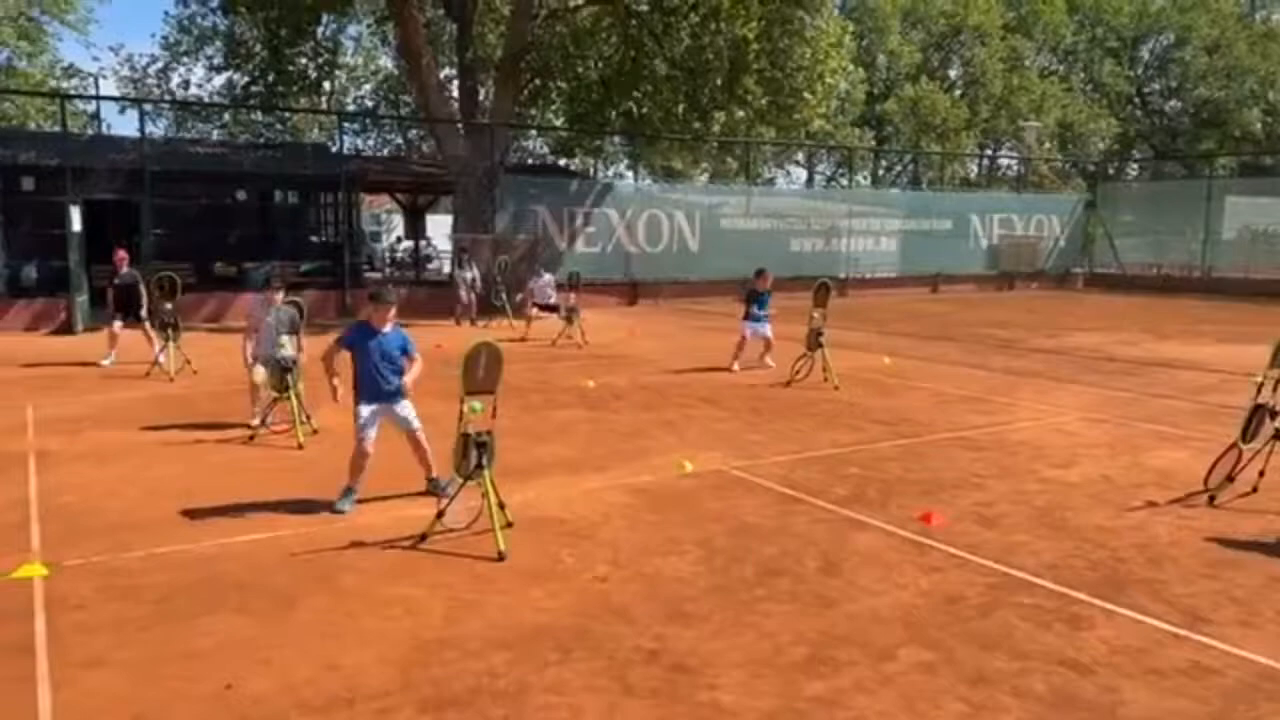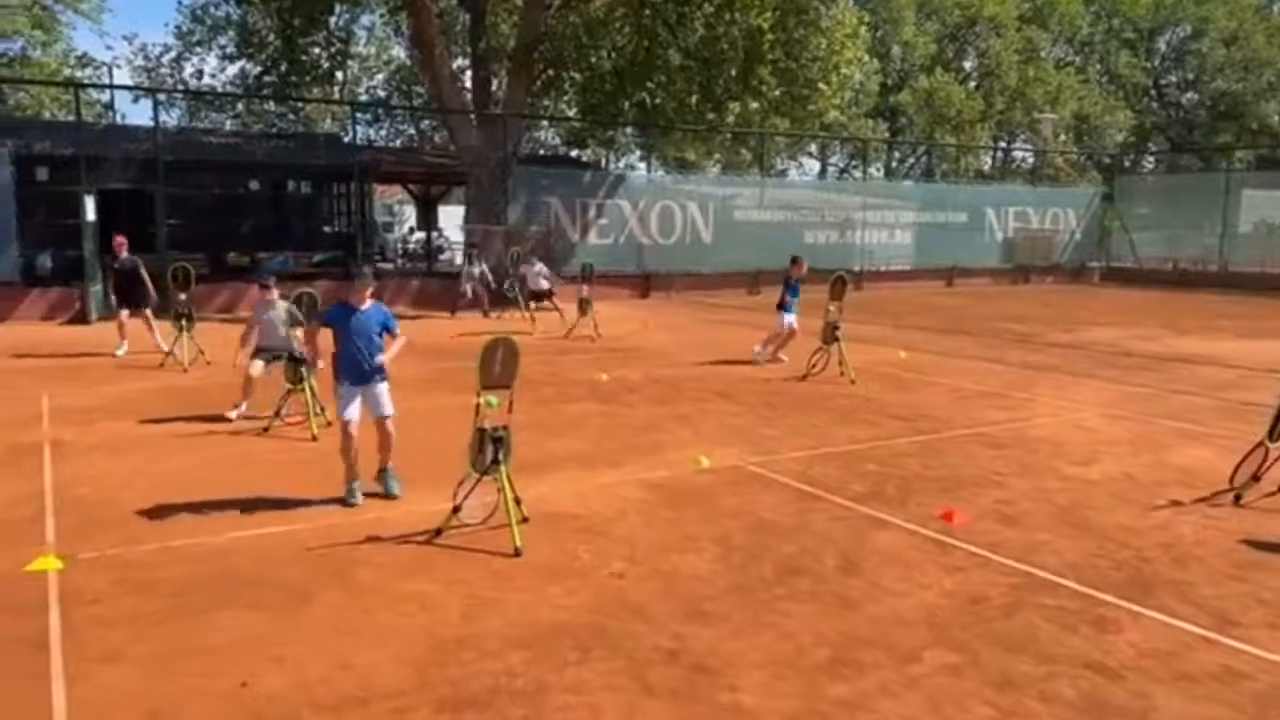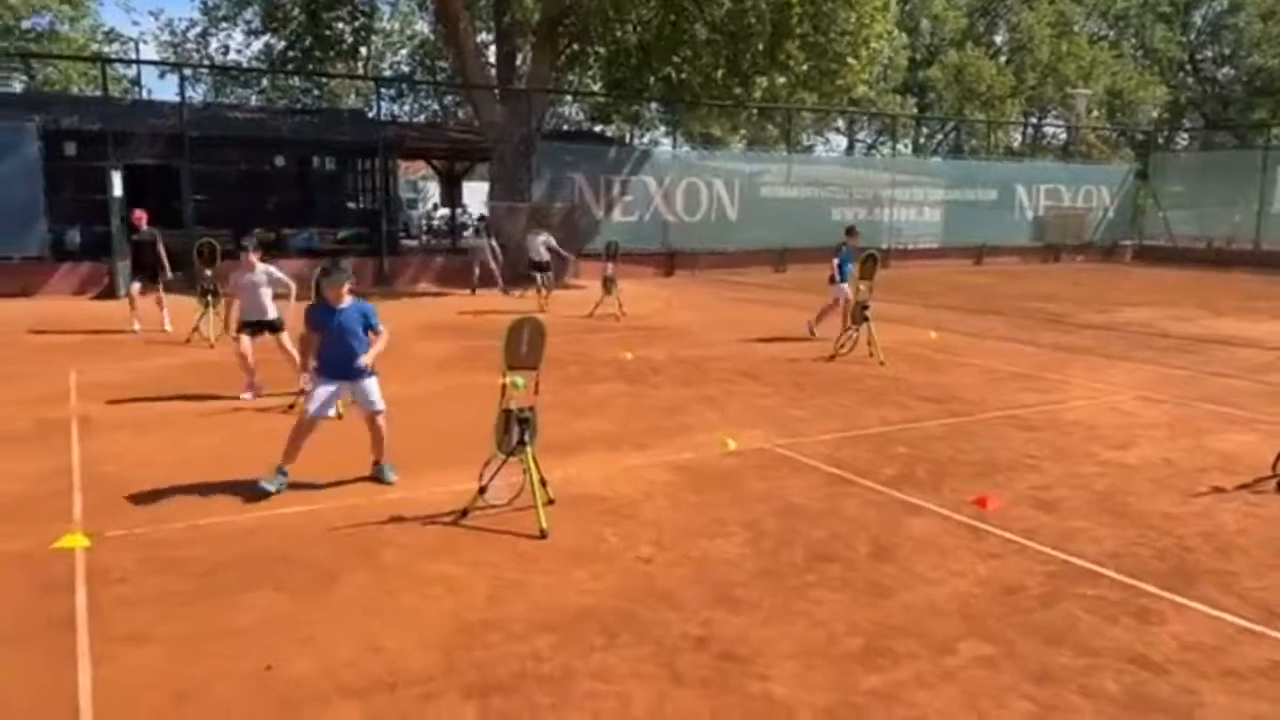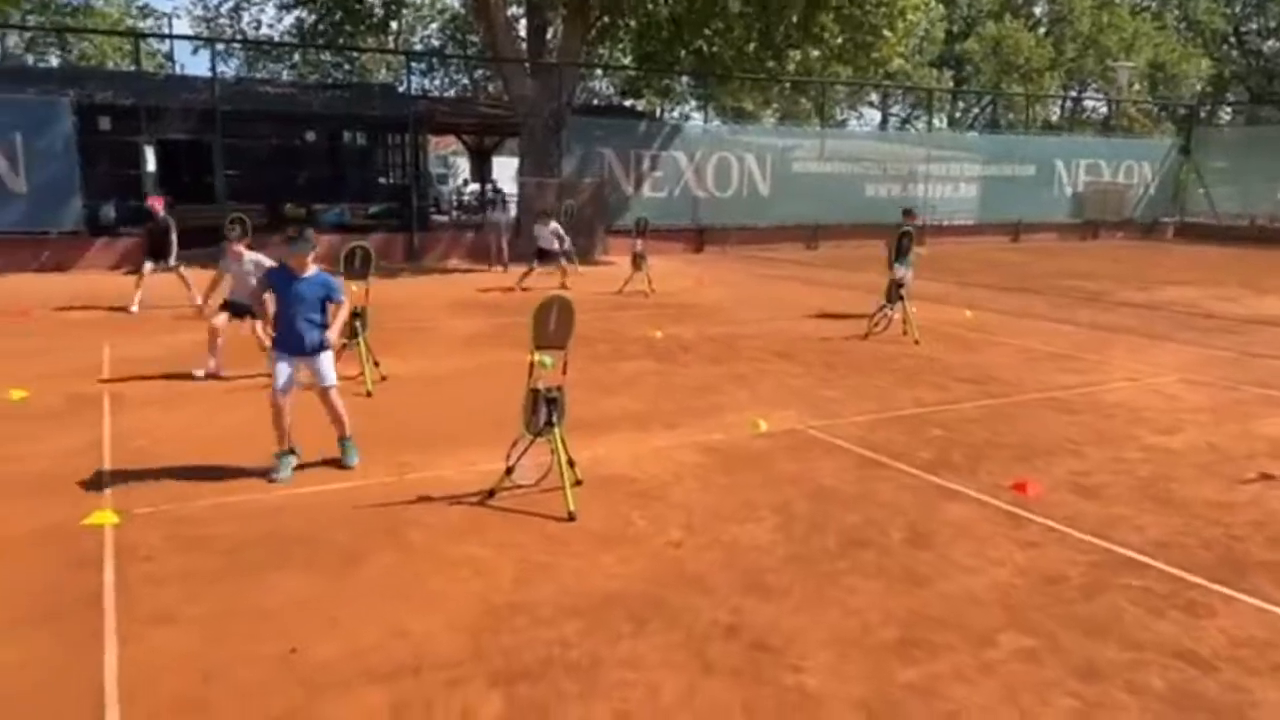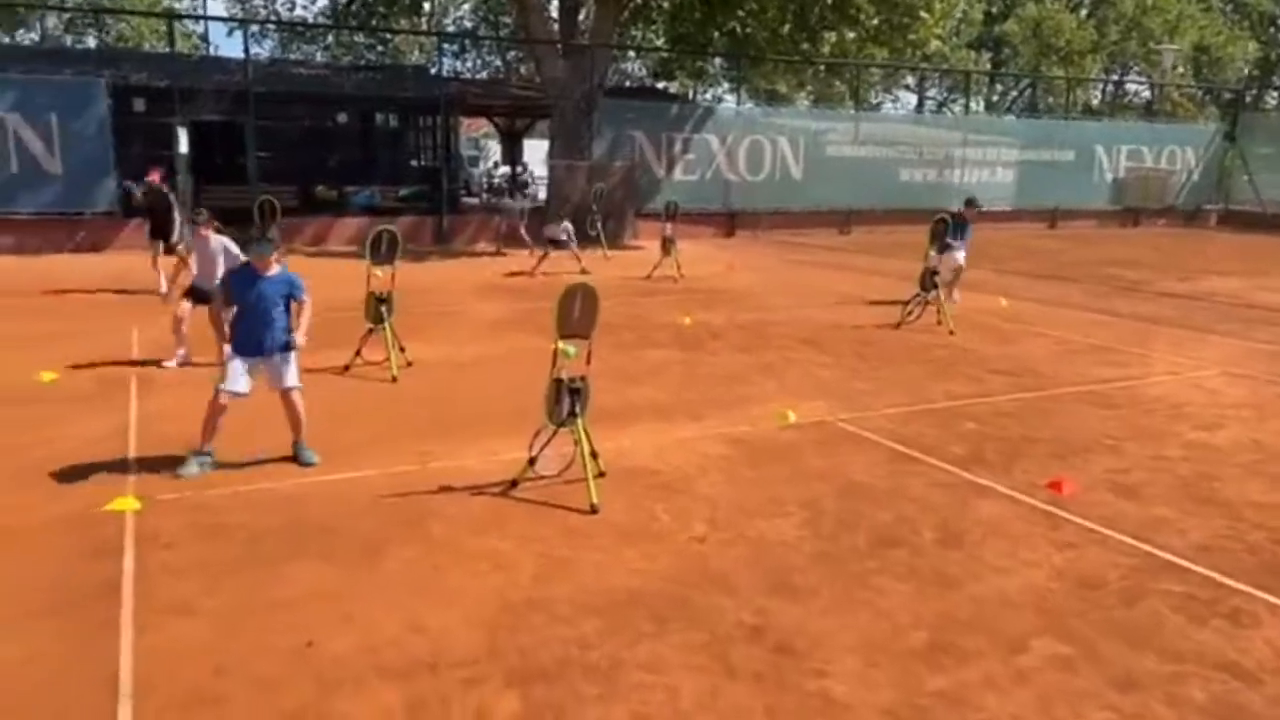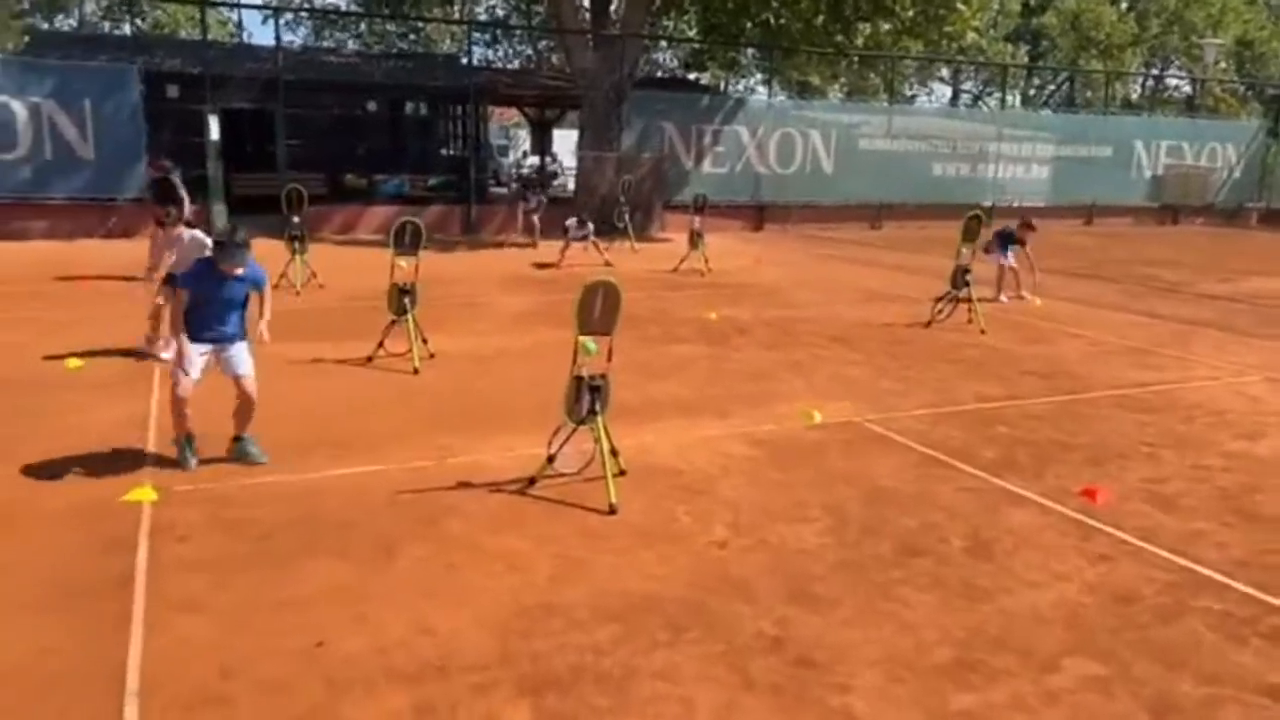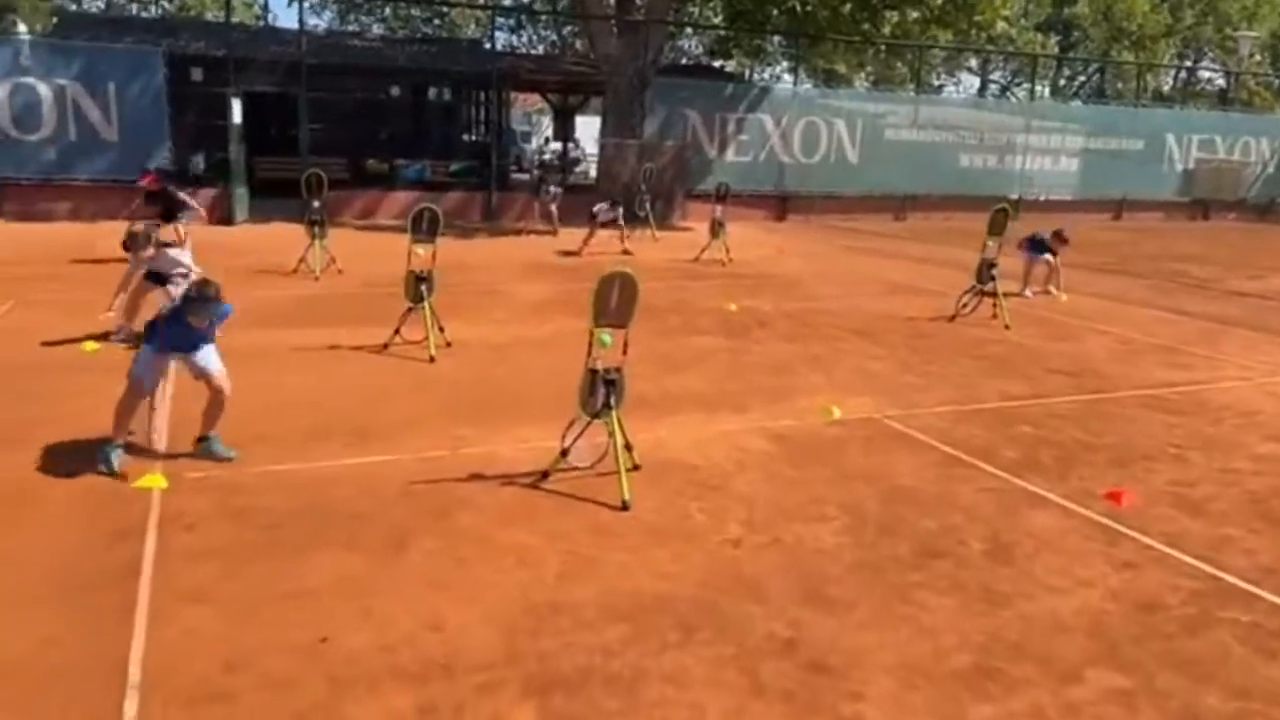
dt=0.2s
person 1, frame 1
left shoulder: (400, 335)
right shoulder: (356, 332)
left elbow: (417, 360)
right elbow: (330, 355)
left wrist: (410, 377)
right wrist: (333, 382)
left hip: (397, 398)
right hip: (367, 401)
left knee: (418, 439)
right knee: (365, 447)
left ankle: (433, 481)
right ankle: (351, 490)
person 1, frame 2
left shoulder: (381, 312)
right shoulder: (335, 311)
left elbow: (399, 337)
right elbow: (311, 331)
left wrist: (387, 355)
right wrist: (315, 356)
left hip: (375, 379)
right hip: (346, 381)
left knee: (387, 429)
right knee: (349, 431)
left ankle: (385, 472)
right ankle: (352, 482)
person 1, frame 3
left shoulder: (363, 309)
right shoulder: (315, 310)
left elbow: (382, 334)
right elbow: (307, 338)
left wrist: (370, 355)
right wrist: (304, 368)
left hip: (361, 375)
right hip: (326, 377)
left knee: (378, 422)
right knee: (307, 422)
left ankle: (380, 465)
right ankle: (282, 472)
person 1, frame 4
left shoulder: (325, 281)
right shoulder: (275, 274)
left elbow: (343, 304)
right elbow: (257, 295)
left wrist: (335, 330)
right wrist: (264, 320)
left hip: (317, 348)
right hip: (283, 349)
left knee: (329, 396)
right knee: (279, 402)
left ankle: (346, 440)
right ankle: (287, 454)
person 1, frame 5
left shoulder: (288, 280)
right shoulder: (235, 276)
left elbow: (305, 304)
right elbow: (217, 306)
left wrist: (301, 332)
right wrist: (223, 339)
left hip: (279, 349)
right hip: (239, 350)
left knee: (293, 400)
right knee: (221, 401)
left ankle: (300, 445)
right ankle: (202, 453)
person 1, frame 6
left shoulder: (252, 273)
right shoulder: (198, 271)
left elbow: (263, 290)
right elbow: (178, 303)
left wrist: (263, 324)
right wrist: (181, 340)
left hip: (233, 338)
right hip: (196, 337)
left knee: (249, 393)
right knee: (181, 393)
left ankle: (241, 440)
right ankle: (185, 442)
person 1, frame 7
left shoulder: (222, 310)
right shoulder: (169, 322)
left wrist: (214, 329)
left hip: (199, 344)
right hip: (158, 344)
left knee: (222, 389)
right knee: (134, 392)
left ankle: (206, 440)
right ankle: (115, 445)
